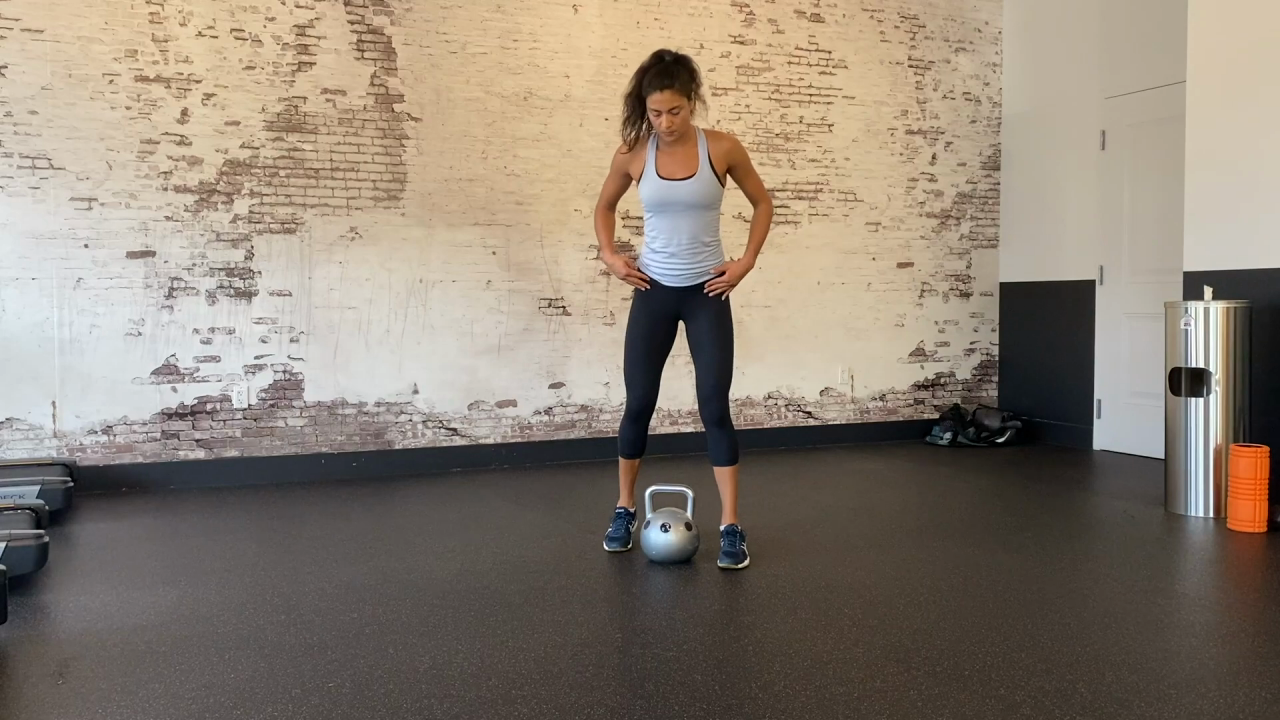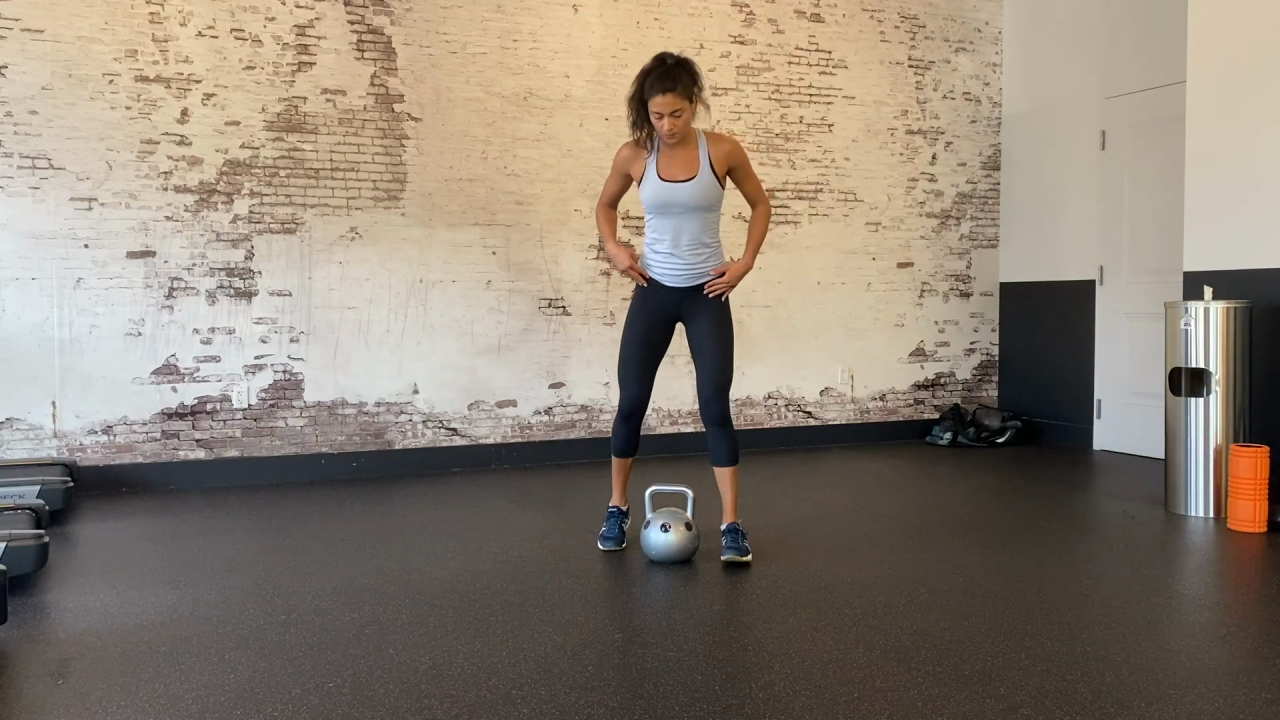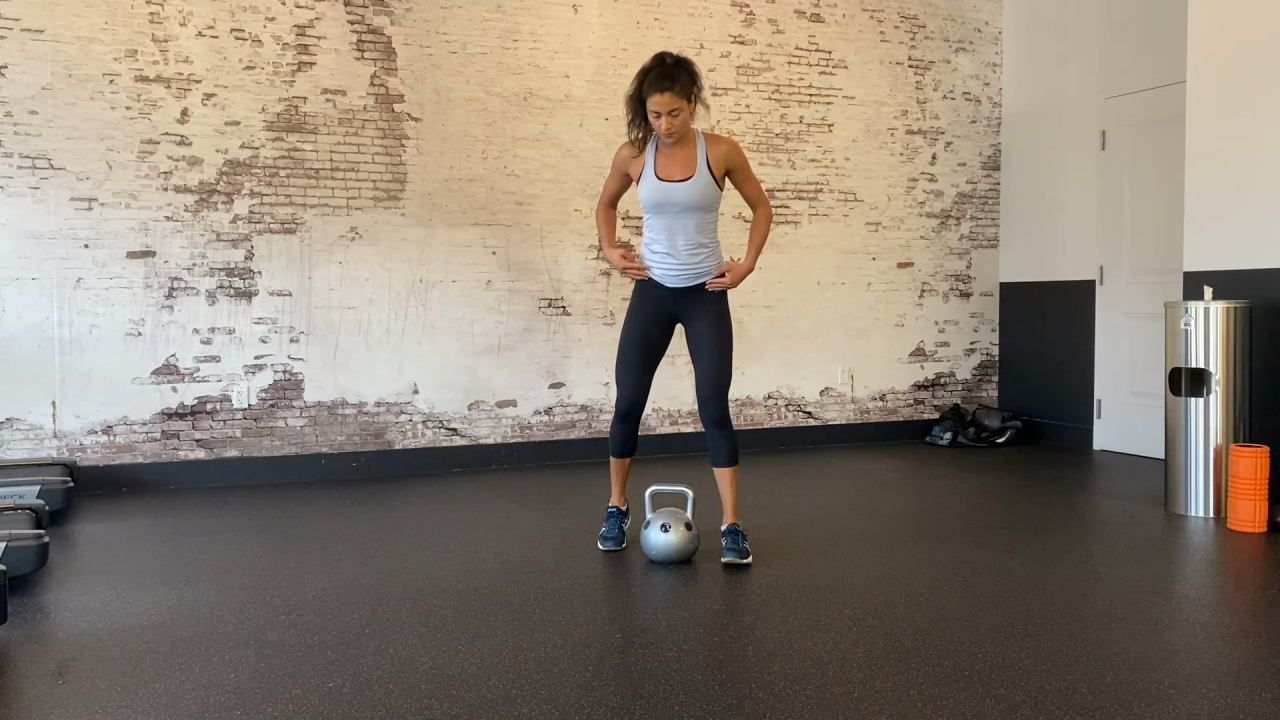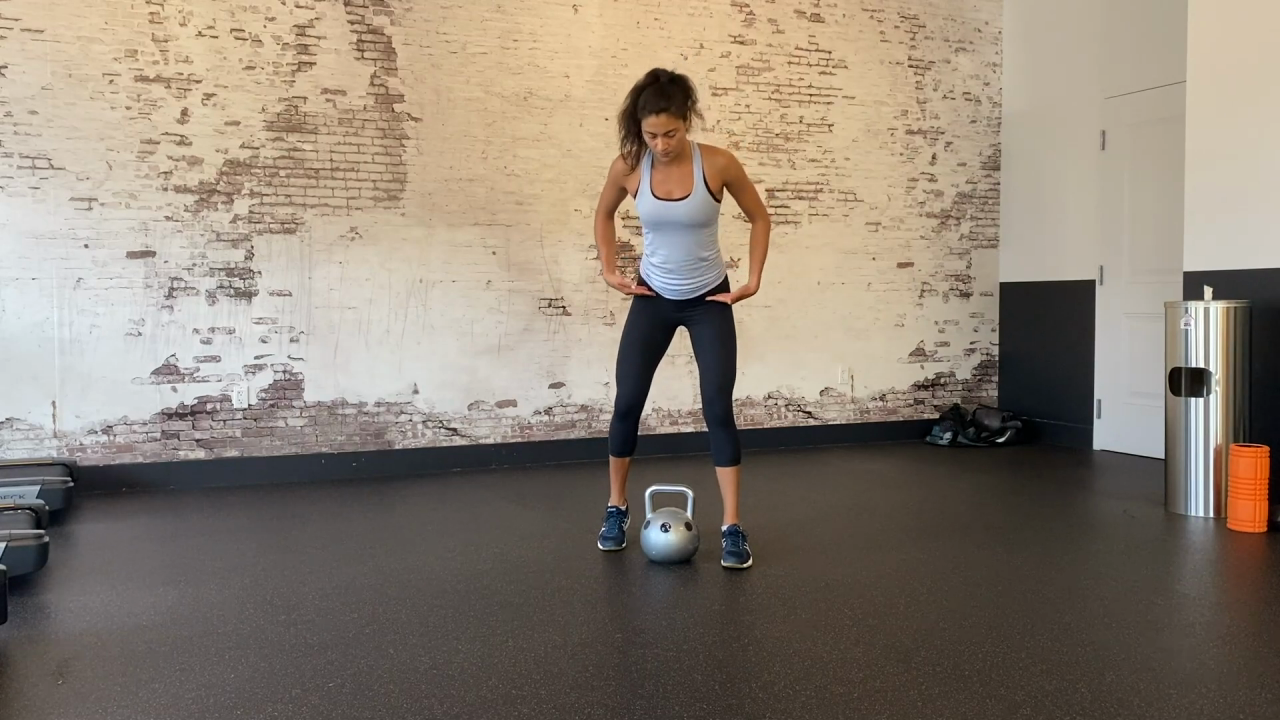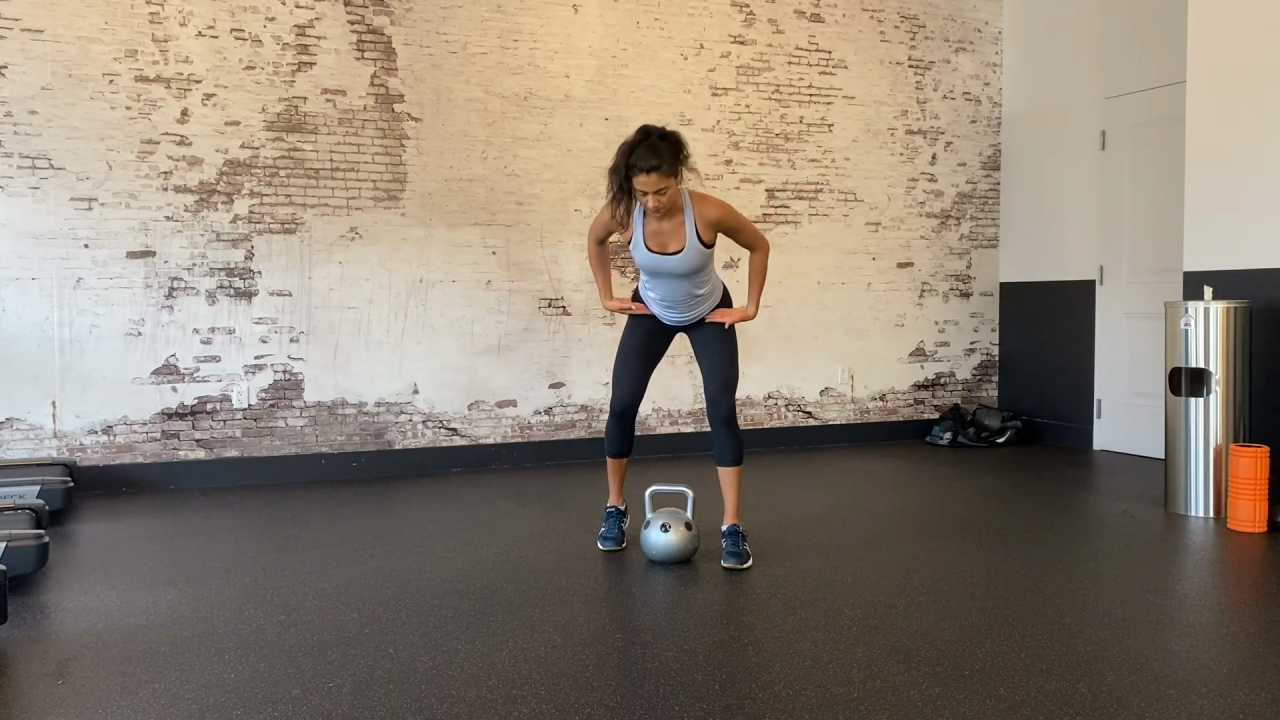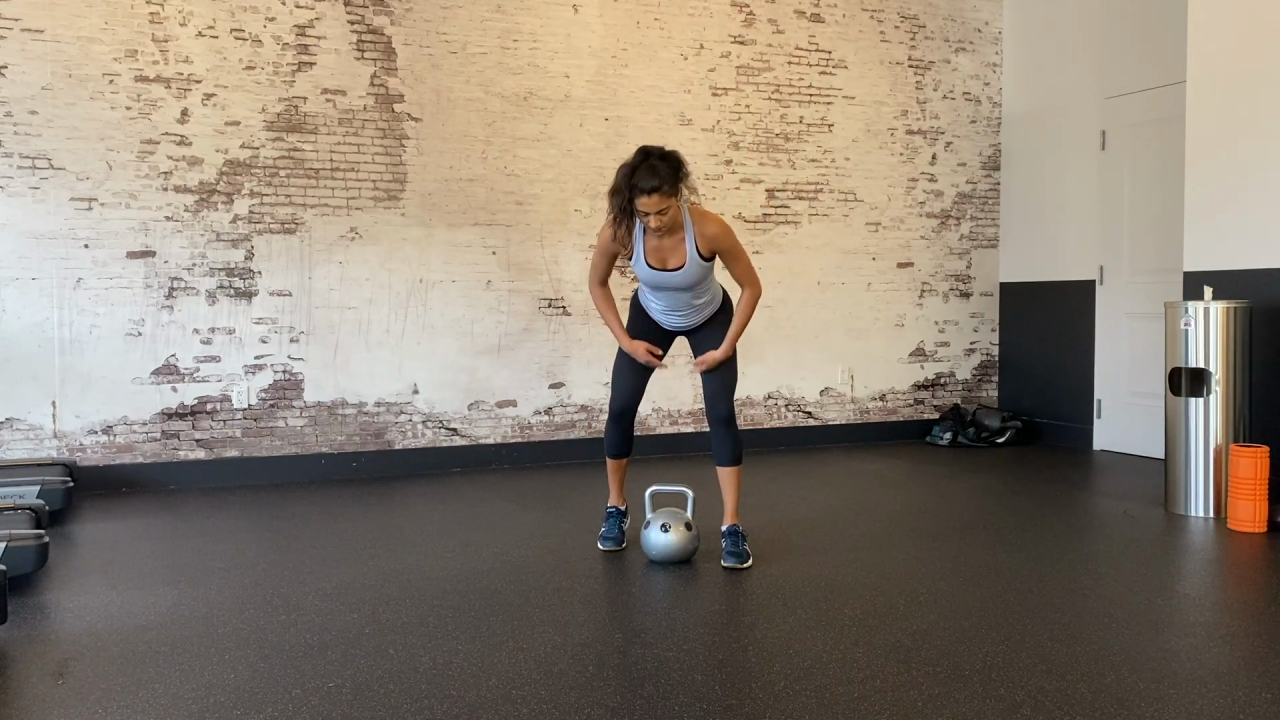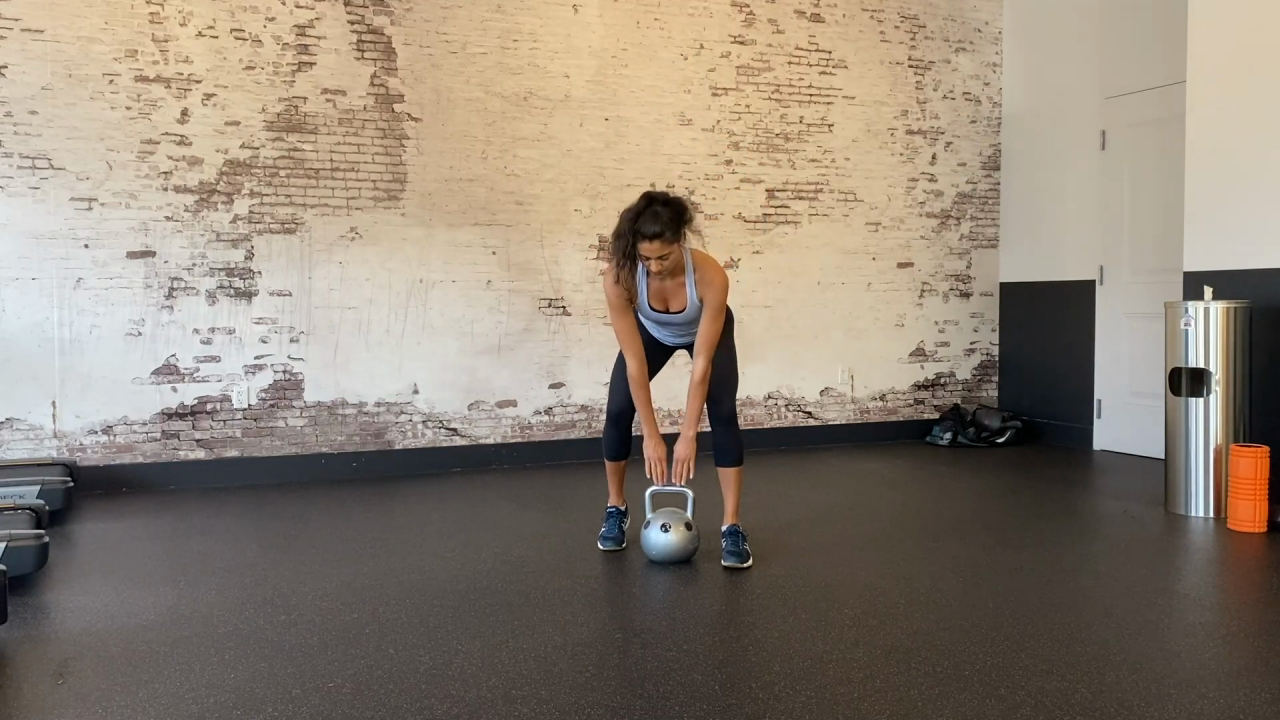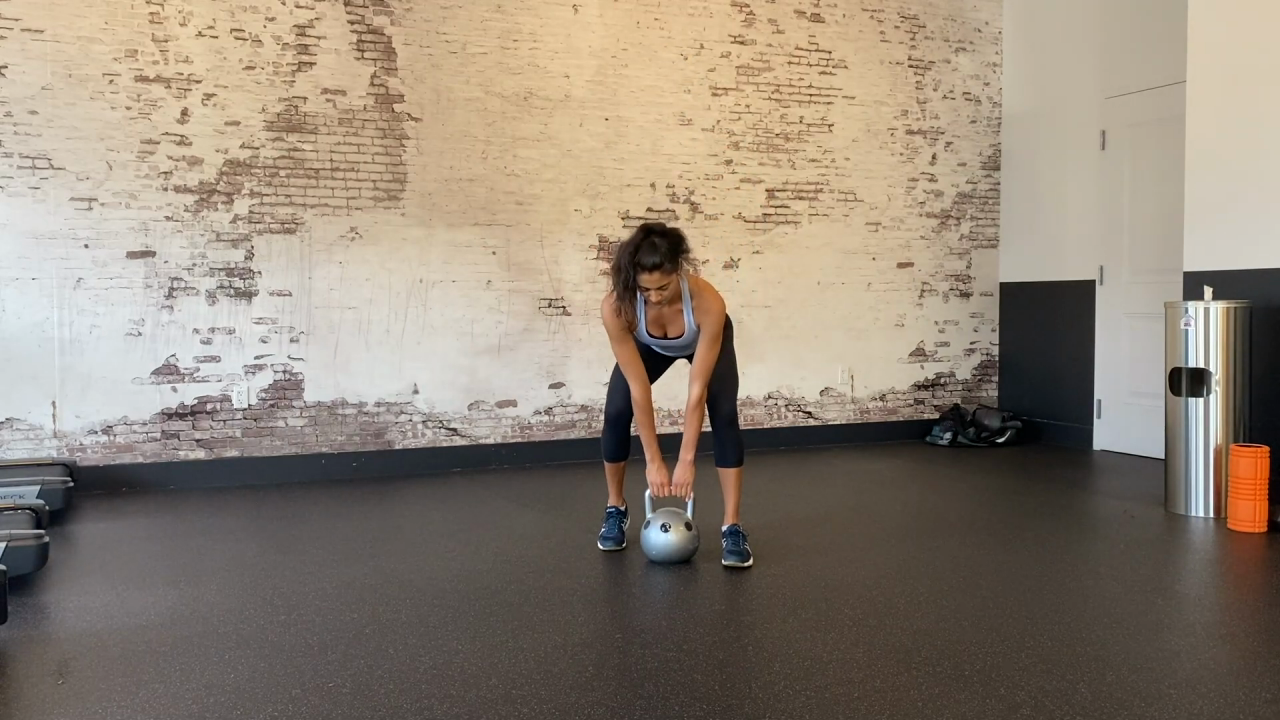
dt=0.4s
person 1, frame 1
left shoulder: (723, 148)
right shoulder: (631, 154)
left elbow: (762, 202)
right elbow: (604, 206)
left wrist: (746, 261)
right wrist: (609, 254)
left hip: (706, 292)
right hip: (653, 291)
left knee: (714, 407)
right knee: (639, 403)
left ankle: (731, 526)
right ankle: (625, 508)
person 1, frame 2
left shoulder: (724, 151)
right shoulder: (633, 155)
left elbow: (761, 206)
right elbow: (605, 205)
left wrist: (746, 263)
right wrist: (613, 248)
left hip: (707, 295)
right hip: (653, 292)
left knee: (715, 407)
right knee: (631, 403)
left ankle: (732, 525)
right ankle: (617, 507)
person 1, frame 3
left shoulder: (722, 151)
right shoulder: (631, 155)
left elbow: (761, 208)
right elbow: (605, 205)
left wrist: (748, 263)
right wrist: (610, 250)
left hip: (706, 294)
right hip: (651, 292)
left knee: (714, 408)
right knee: (628, 403)
left ankle: (732, 526)
right ankle: (616, 508)
person 1, frame 4
left shoulder: (718, 164)
right shoulder: (628, 167)
left elbow: (760, 218)
right elbow: (604, 215)
left wrist: (753, 279)
right wrist: (609, 270)
left hip: (710, 300)
right hip: (653, 298)
left knee: (718, 409)
right knee: (627, 401)
left ankle: (732, 527)
right ankle: (616, 508)
person 1, frame 5
left shoulder: (710, 212)
right shoulder: (619, 213)
left elbow: (760, 247)
right elbow: (595, 241)
left wrist: (751, 306)
right wrist: (607, 296)
left hip: (709, 315)
right hip: (651, 313)
left knee: (722, 409)
right knee: (622, 406)
left ankle: (732, 527)
right ankle: (615, 508)
person 1, frame 6
left shoulder: (711, 229)
right shoulder: (619, 232)
left elbow: (751, 286)
right elbow: (597, 284)
left wrist: (726, 348)
right wrist: (625, 341)
left hip: (709, 318)
right hip: (650, 318)
left knee: (720, 410)
right knee: (621, 406)
left ankle: (732, 526)
right ankle: (616, 508)
person 1, frame 7
left shoulder: (710, 276)
right shoulder: (618, 278)
left elbow: (702, 365)
right elbow: (634, 363)
left wrist: (687, 436)
right wrist: (651, 436)
left hip: (707, 331)
right hip: (651, 333)
left knee: (723, 412)
right knee: (618, 410)
left ankle: (732, 526)
right ankle: (616, 508)
person 1, frame 8
left shoulder: (708, 303)
right shoulder: (616, 307)
left elbow: (697, 390)
right elbow: (638, 388)
left wrist: (686, 460)
right wrist: (653, 460)
left hip: (704, 341)
right hip: (648, 345)
left knee: (724, 413)
right knee: (616, 412)
left ankle: (732, 527)
right ankle: (615, 508)
